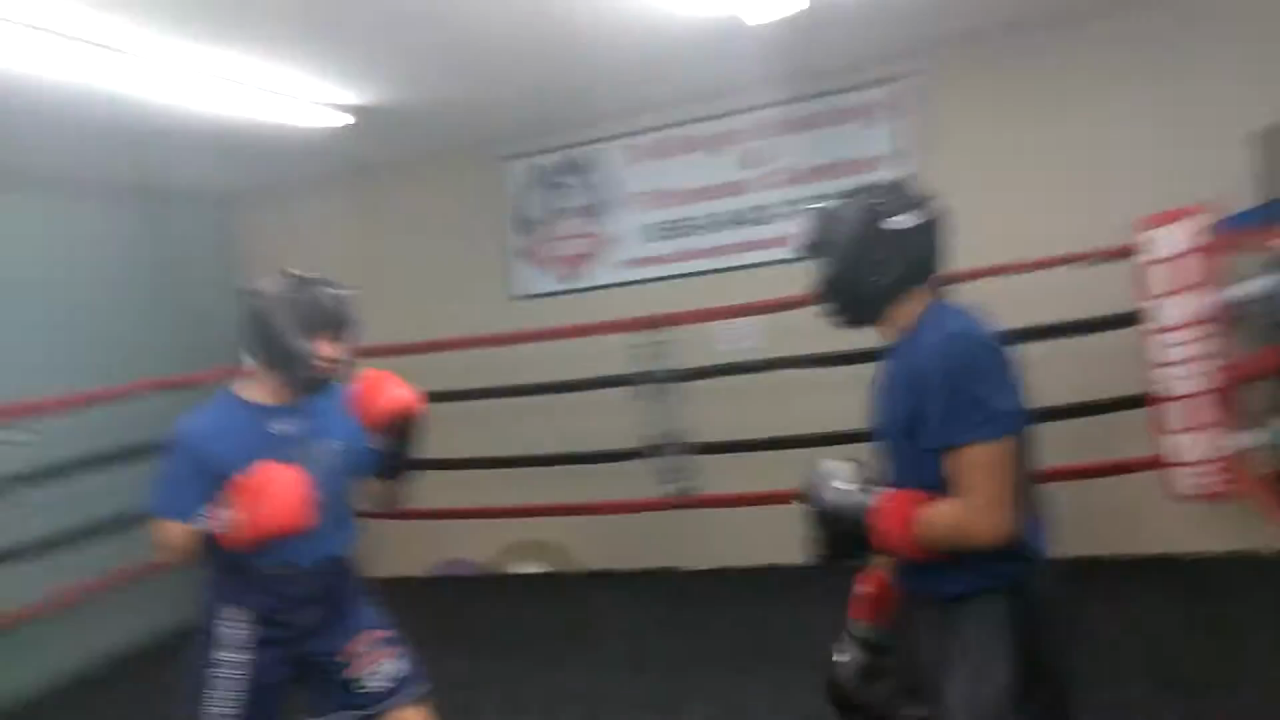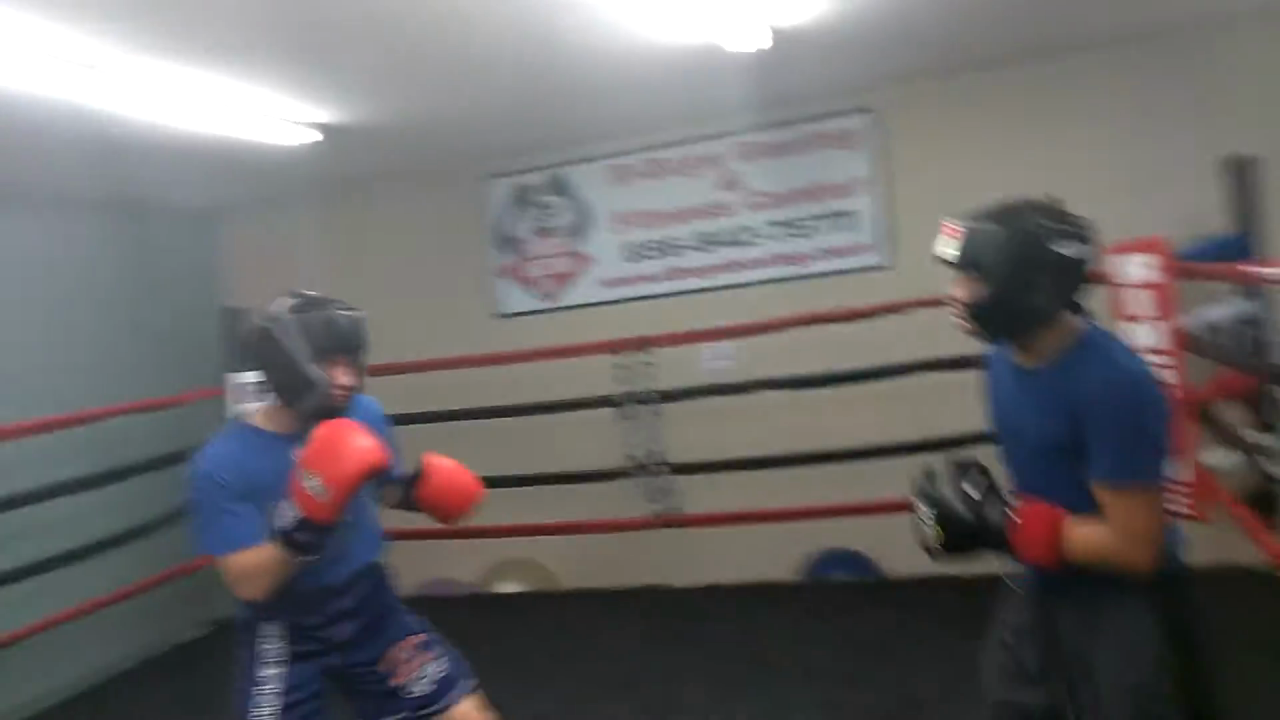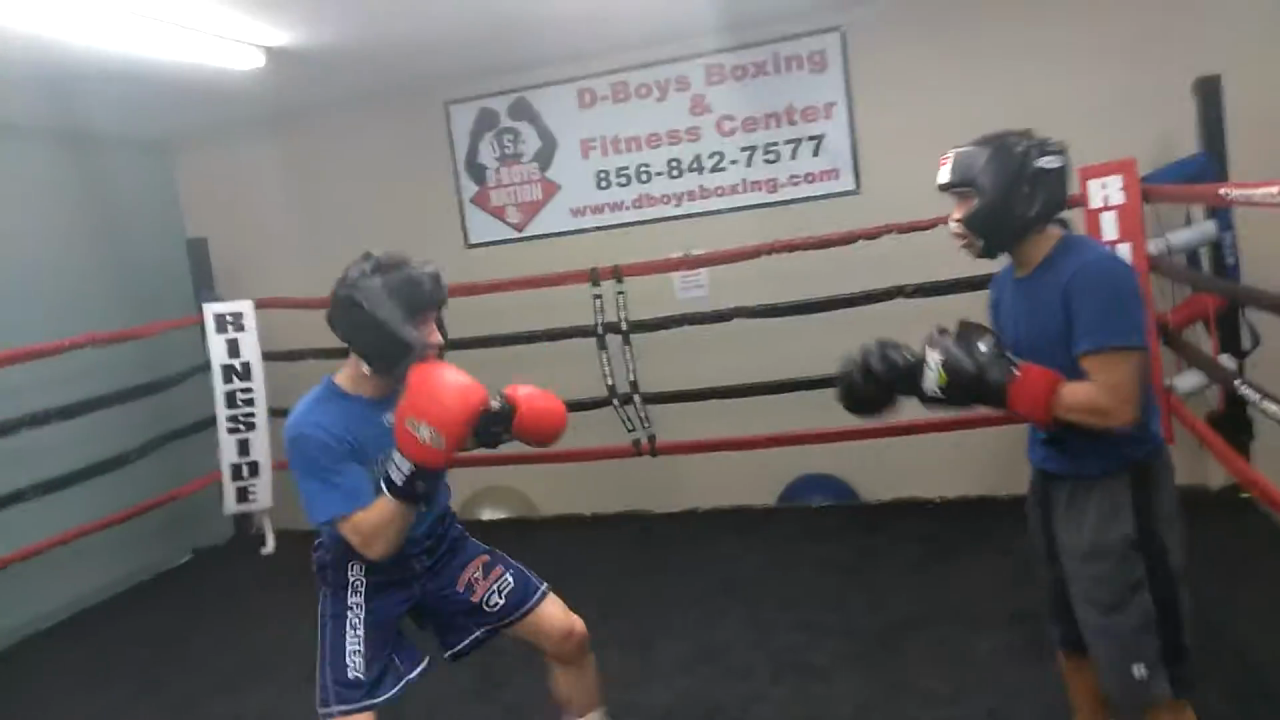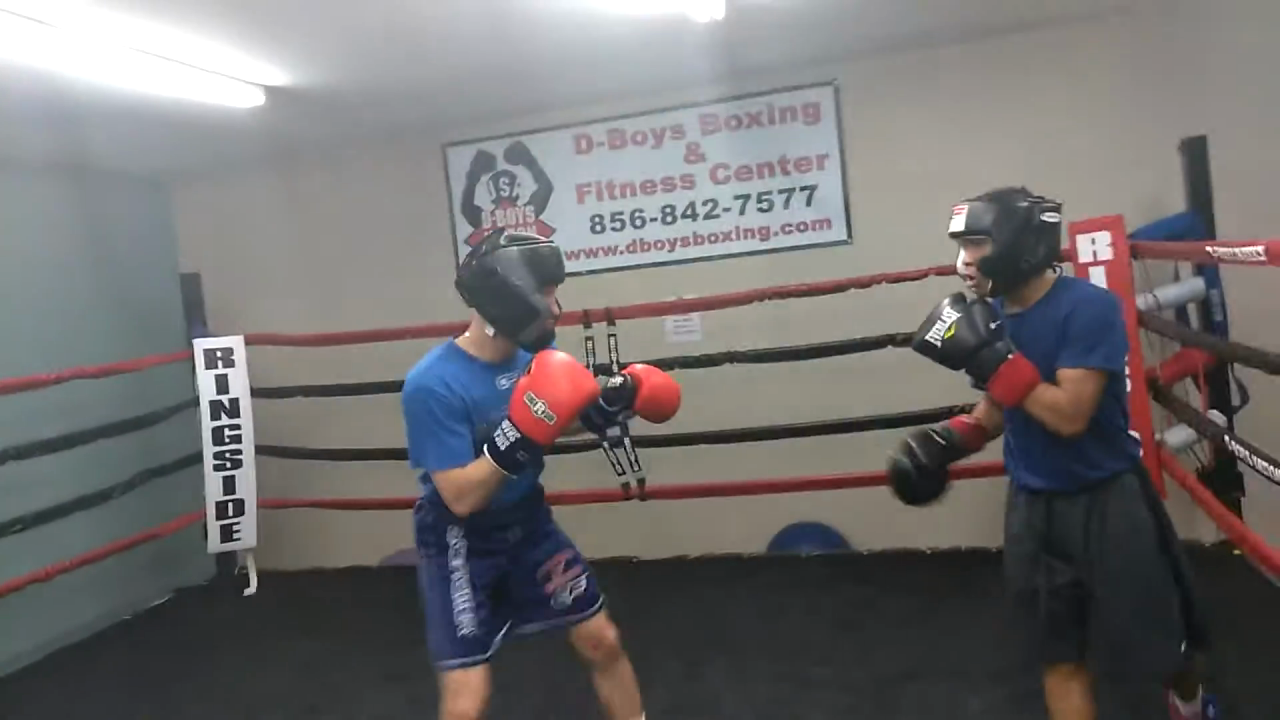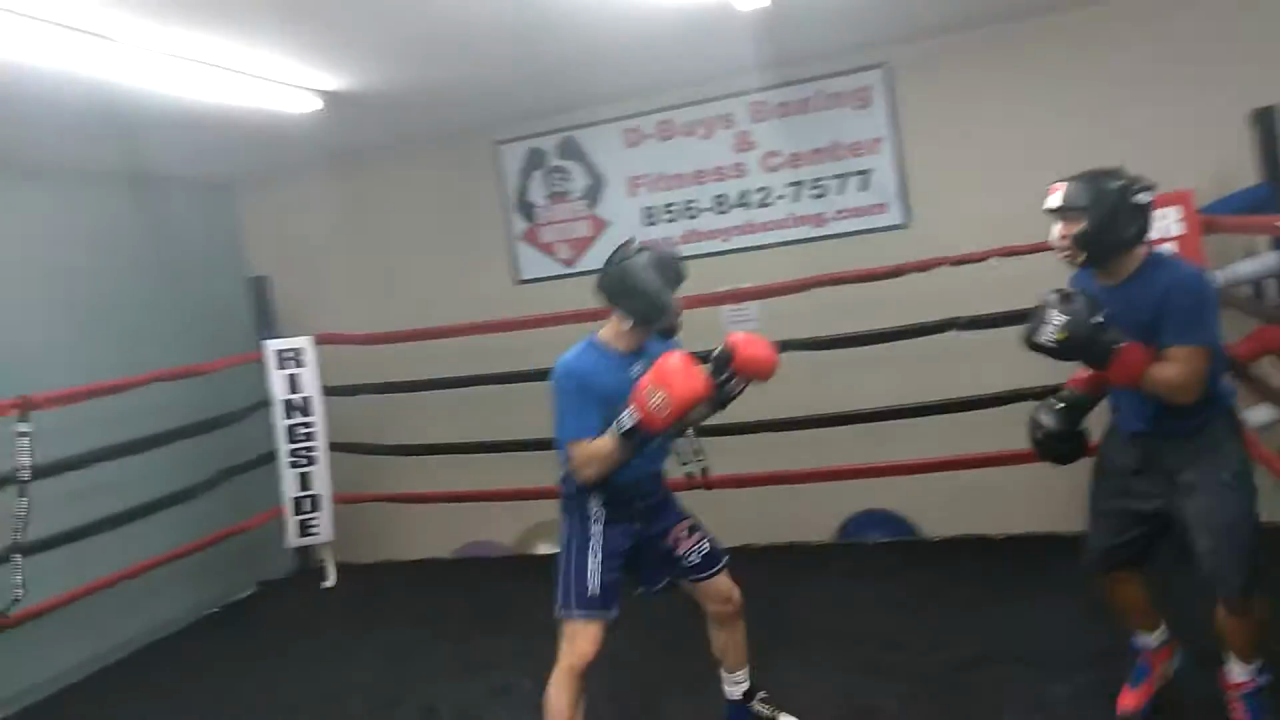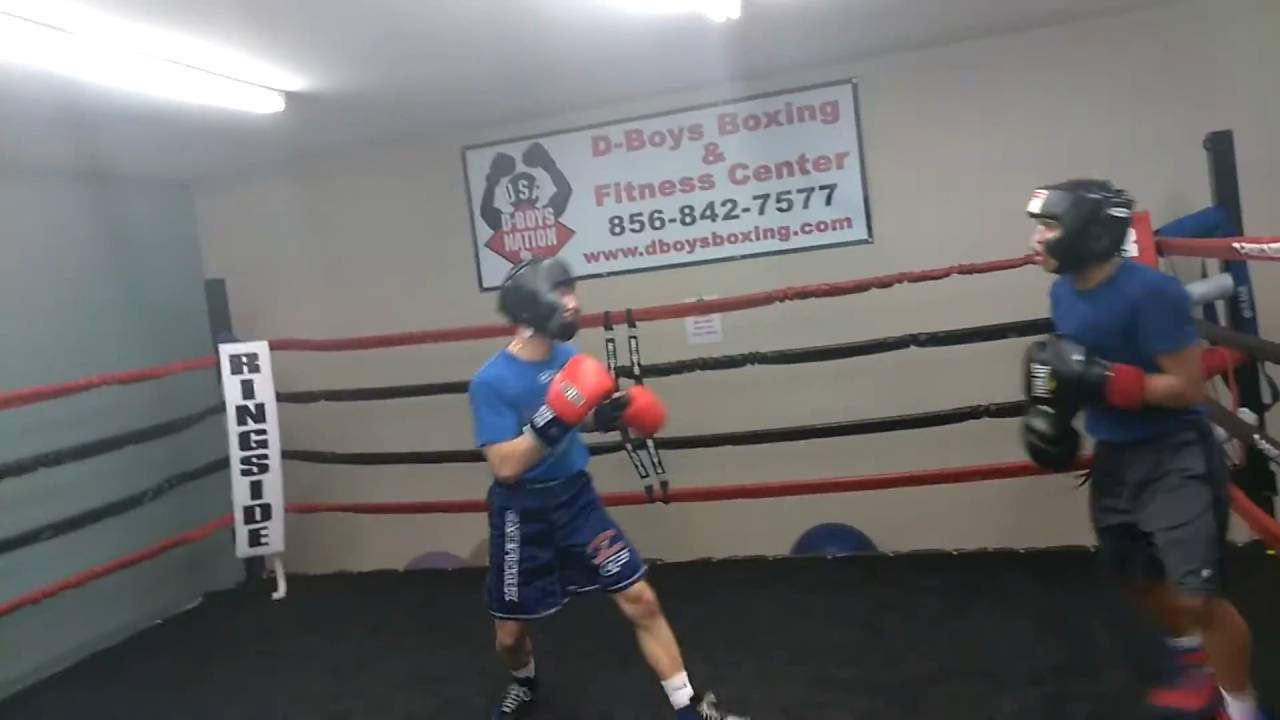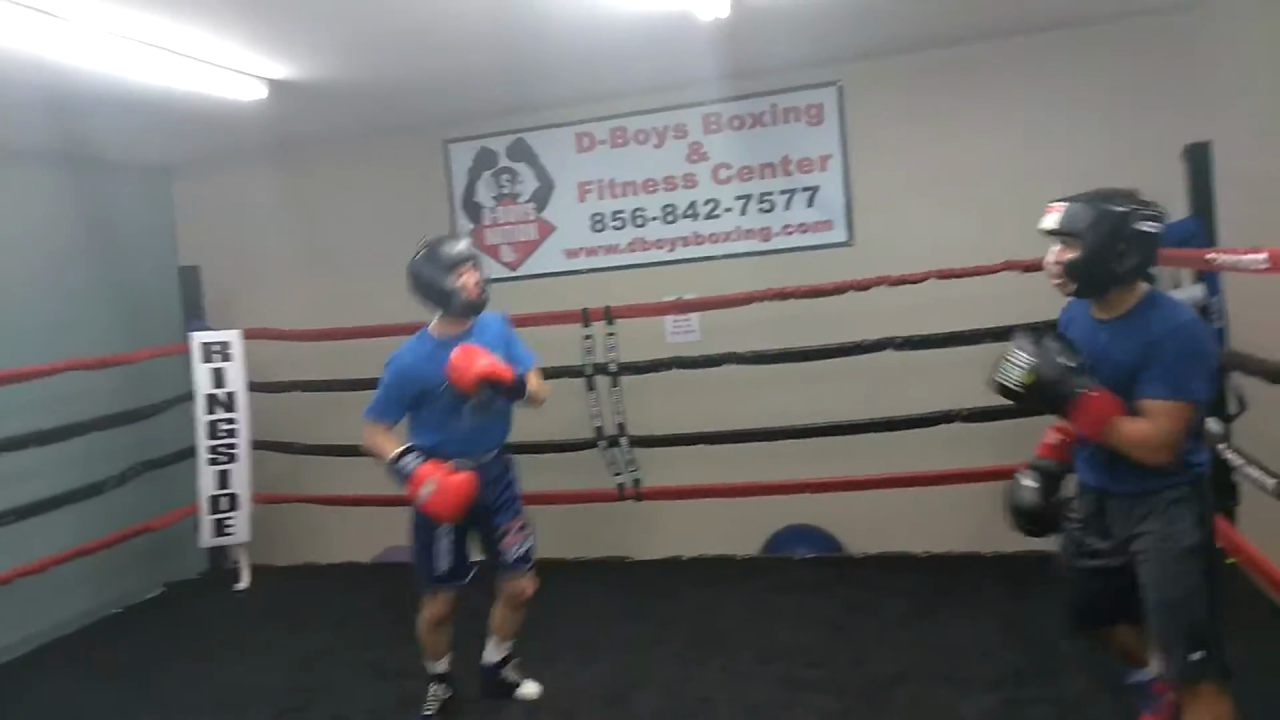
dt=0.4s
person 1, frame 1
left shoulder: (955, 350)
right shoulder: (906, 356)
left elbow: (989, 520)
left wrist: (871, 516)
right wrist: (870, 616)
left hip: (989, 618)
right hip: (924, 607)
person 1, frame 2
left shoulder: (1113, 383)
right shoulder: (1005, 360)
left elbow: (1136, 549)
left wrist: (1008, 527)
left hip: (1124, 614)
right hip: (1036, 596)
person 1, frame 3
left shoulder: (1096, 273)
right shoulder: (1010, 280)
left elbow: (1116, 409)
right elbow: (1007, 386)
left wrist: (1004, 377)
right wrist: (916, 373)
left hip: (1119, 489)
right hip: (1054, 482)
right knee: (1075, 636)
person 1, frame 4
left shoulder: (1089, 307)
right shoulder: (990, 313)
left elbow: (1069, 415)
left wrist: (988, 358)
right wrist: (951, 438)
left hip: (1108, 500)
right hip: (1031, 505)
left knee: (1159, 645)
right knee: (1057, 655)
person 1, frame 5
left shoulder: (1180, 283)
right shoulder: (1086, 283)
left elbow: (1183, 386)
left wrist: (1106, 347)
right wrist: (1073, 398)
left hip: (1200, 442)
right hip: (1132, 444)
left knee: (1230, 577)
right knee: (1114, 559)
right ankle: (1155, 652)
person 1, frame 6
left shoulder: (1150, 292)
right shoulder: (1065, 292)
left elbow: (1188, 386)
left wrist: (1099, 382)
right wrist: (1054, 405)
left hip: (1175, 455)
right hip: (1114, 455)
left knee: (1197, 592)
right knee: (1138, 570)
right ankle: (1194, 658)
person 1, frame 7
left shoulder: (1176, 332)
right shoulder: (1074, 316)
left elbow: (1159, 446)
left wrist: (1067, 392)
right wrist: (1050, 462)
left hip: (1165, 509)
right hip: (1094, 500)
left knee: (1195, 669)
right knee: (1093, 614)
person 2, frame 1
left shoulder: (344, 405)
right shoulder: (205, 432)
right elbow: (169, 544)
left wrist: (394, 447)
right wrist: (218, 530)
left hip: (334, 594)
right hip: (251, 610)
person 2, frame 2
left shoulder: (360, 415)
right shoulder: (221, 466)
right elbow: (252, 585)
left wrist: (419, 485)
right wrist: (304, 520)
left hip: (368, 605)
right hip: (285, 632)
person 2, frame 3
left shoulder: (427, 376)
right shoulder: (314, 427)
left elbow: (462, 430)
right elbow: (373, 542)
left wrist: (498, 419)
right wrist: (415, 462)
left hip: (438, 544)
right hip: (363, 576)
left knee: (565, 634)
person 2, frame 4
left shoulder: (533, 351)
right shoulder: (432, 384)
left elbow: (560, 414)
right elbow: (462, 499)
left wrist: (608, 403)
right wrist: (519, 434)
left hip: (527, 524)
right hip: (459, 541)
left knee: (602, 643)
person 2, frame 5
left shoulder: (660, 348)
right shoulder: (577, 370)
left elbow: (685, 414)
right elbow: (587, 467)
left wrist: (727, 380)
right wrist: (636, 419)
left hip: (652, 496)
right hip: (598, 507)
left knee: (724, 598)
right knee: (580, 646)
person 2, frame 6
left shoulder: (569, 359)
right shoulder: (492, 382)
right elbow: (505, 465)
left wrist: (618, 410)
right wrist: (552, 417)
left hip: (576, 498)
right hip: (521, 514)
left knee: (641, 600)
right knee: (511, 632)
right ankle: (523, 681)
person 2, frame 7
left shoulder: (498, 326)
right shoulder: (412, 360)
left elbow: (536, 392)
right elbow: (374, 432)
left wrist: (504, 375)
right wrist: (414, 469)
left hip: (493, 473)
right hip: (440, 486)
left knee: (521, 586)
right knee: (439, 602)
left ankle: (495, 665)
